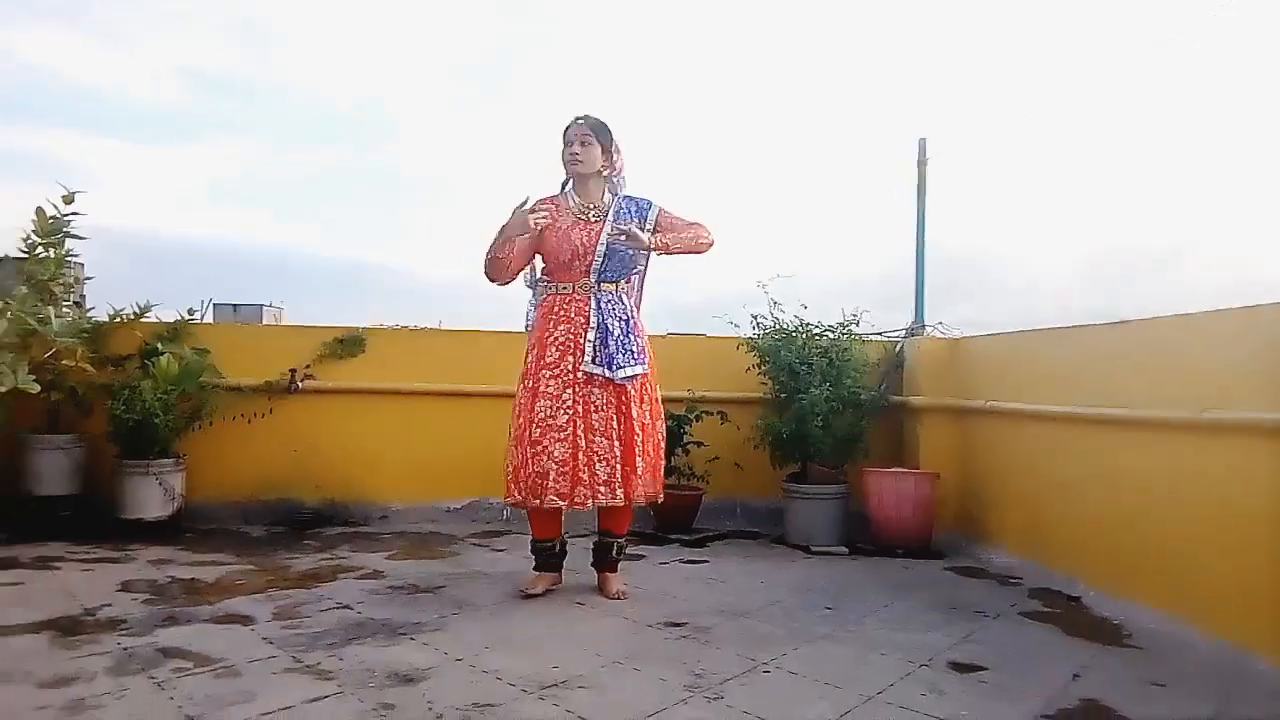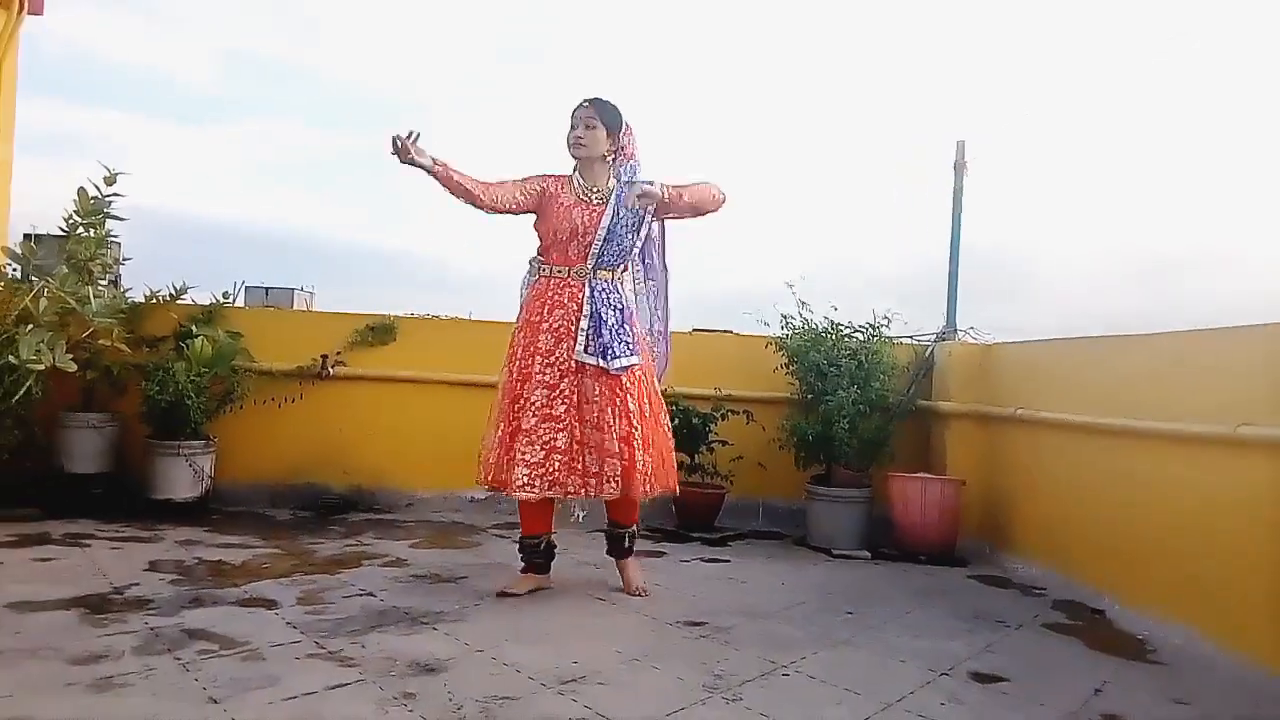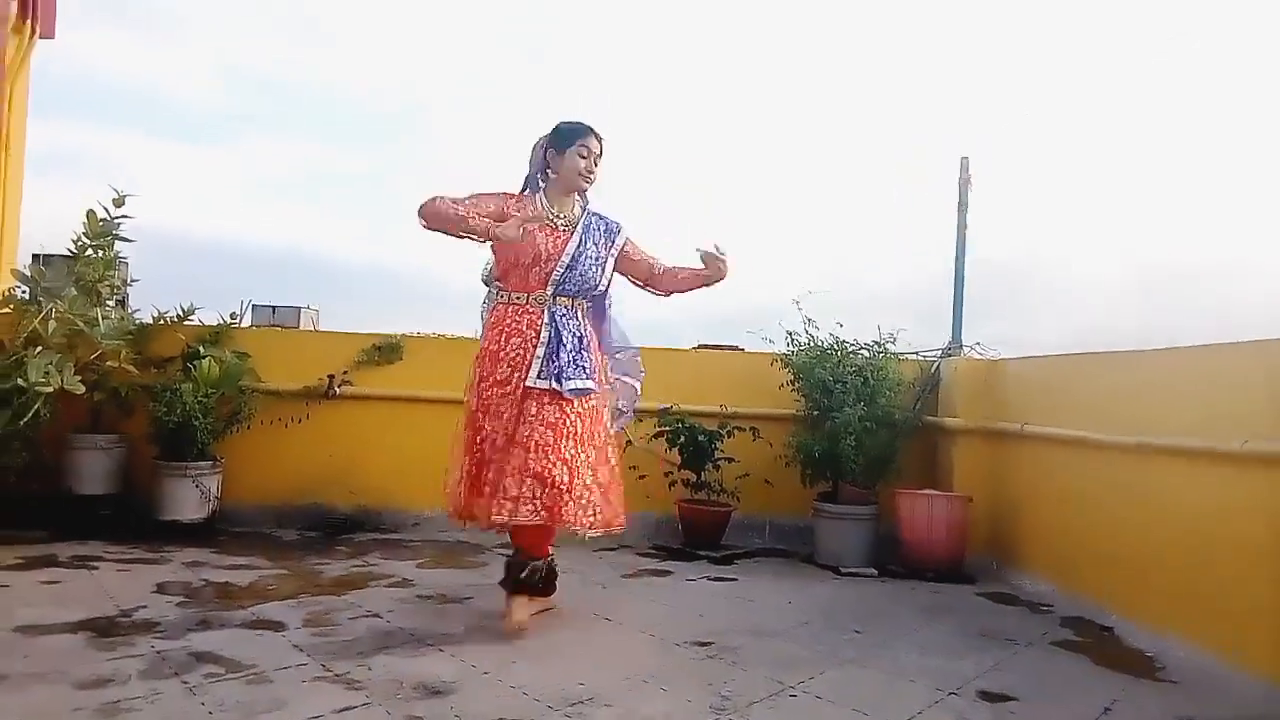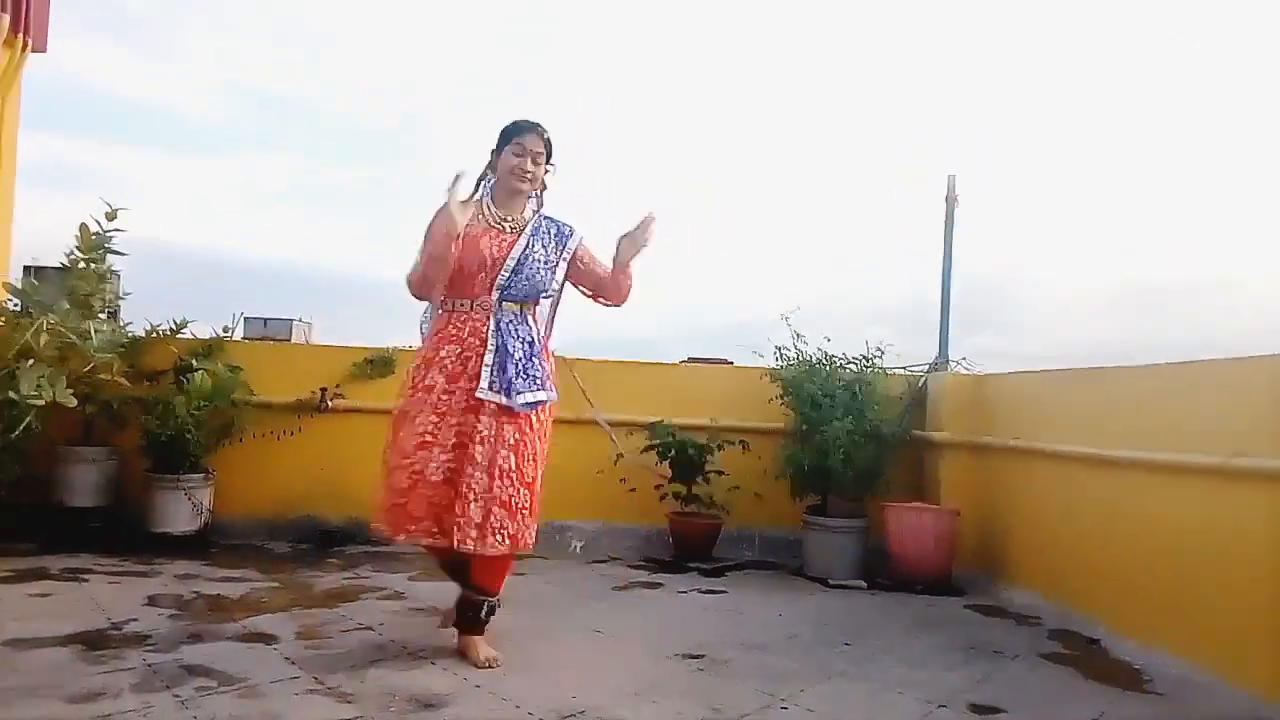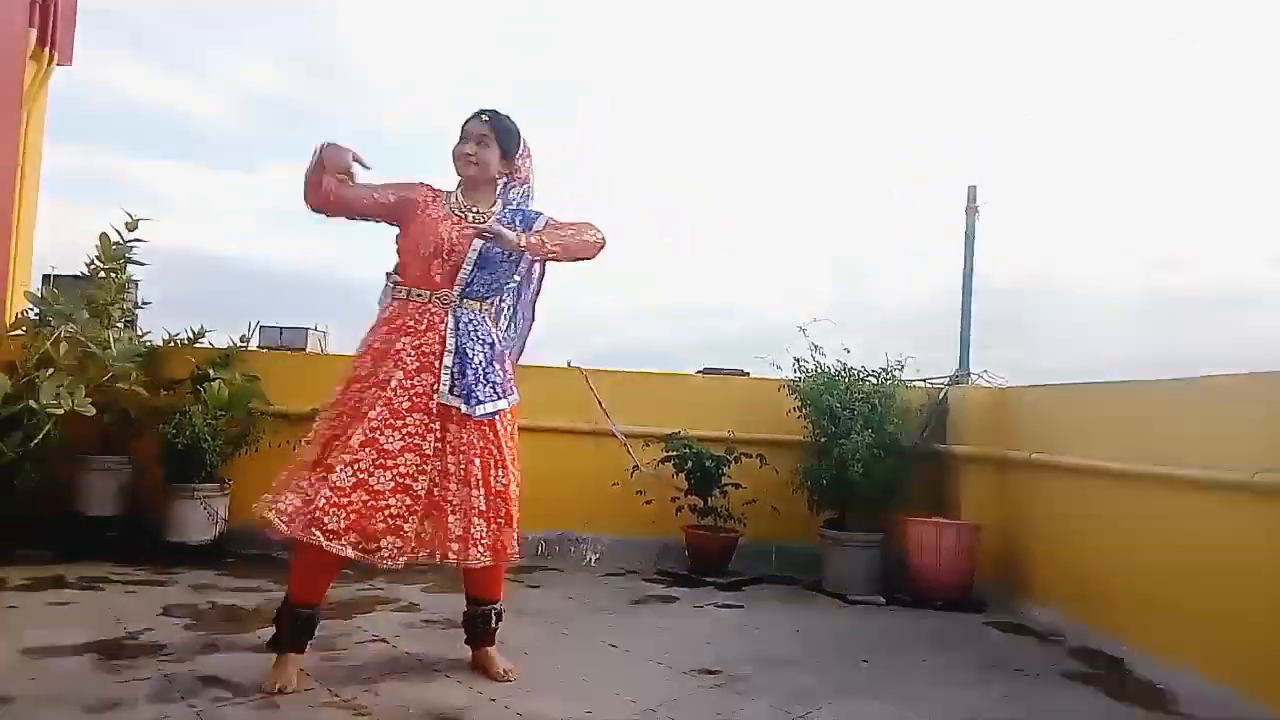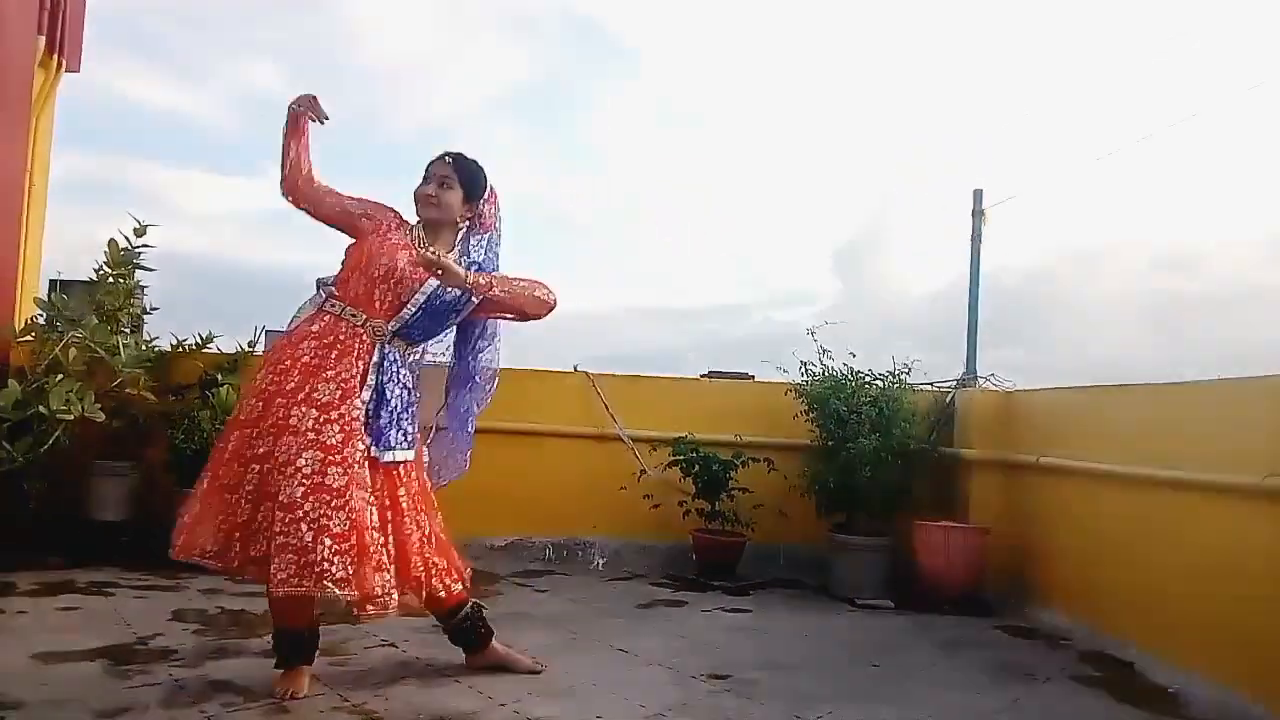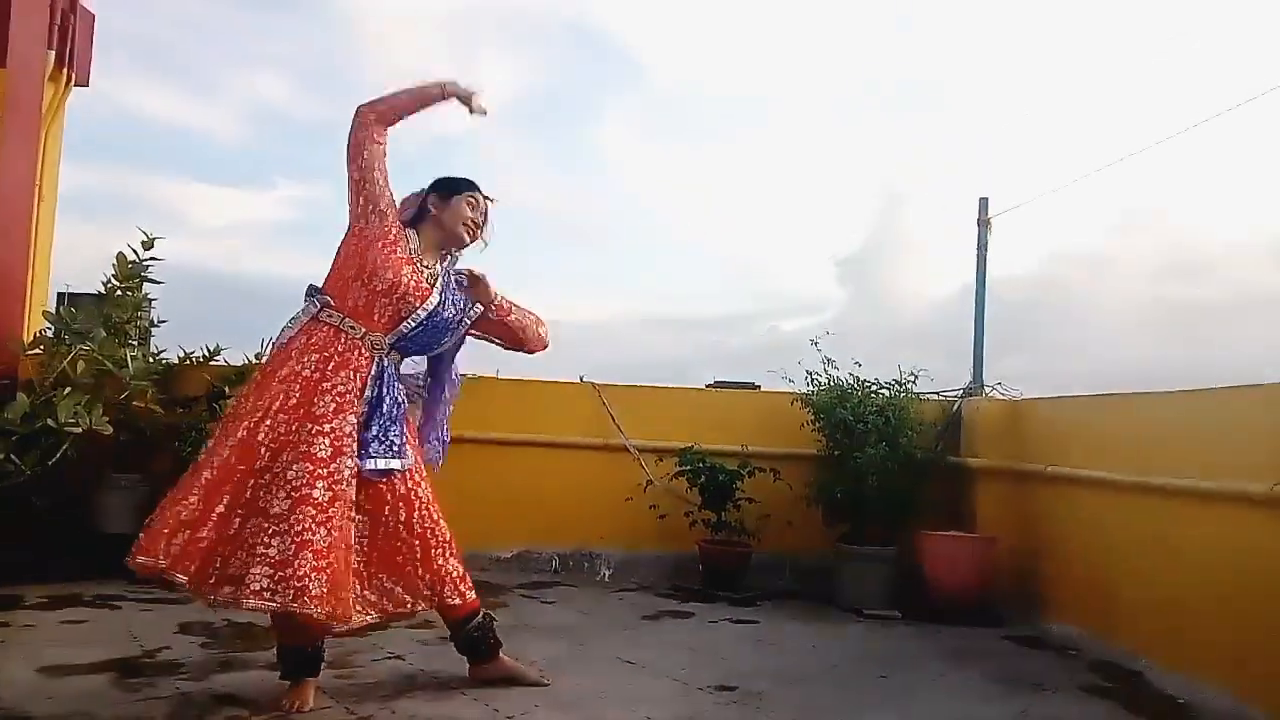
dt=0.3s
person 1, frame 1
left shoulder: (637, 209)
right shoulder: (546, 212)
left elbow: (703, 236)
right elbow: (498, 272)
left wrist: (651, 240)
right wrist: (510, 230)
left hip: (619, 340)
right hip: (558, 340)
left knee: (621, 451)
right knee: (546, 448)
left ankle: (608, 565)
right ankle: (548, 563)
person 1, frame 2
left shoulder: (642, 195)
right shoulder: (547, 189)
left elbow: (713, 197)
right elbow: (484, 194)
left wrist: (662, 195)
right wrist: (429, 165)
left hip: (611, 328)
right hip: (547, 326)
left knee: (620, 441)
right knee: (535, 440)
left ankle: (624, 551)
right ankle: (536, 563)
person 1, frame 3
left shoulder: (604, 232)
right shoulder: (502, 207)
left elbow: (660, 278)
right elbow: (432, 213)
left wrist: (710, 272)
right wrist: (490, 229)
left hip: (570, 359)
right hip: (506, 353)
left knee: (550, 470)
right knee: (511, 472)
left ankle: (521, 585)
right ankle: (536, 585)
person 1, frame 4
left shoulder: (557, 236)
right shoulder: (457, 216)
left elbow: (611, 293)
right elbow: (424, 288)
left wrist: (626, 254)
right wrist: (450, 226)
left hip: (520, 371)
right hip: (452, 361)
left knee: (504, 496)
right knee: (427, 483)
left ankle: (473, 625)
right ankle: (469, 585)
person 1, frame 5
left shoulder: (525, 227)
right shoulder: (419, 202)
left elbow: (592, 239)
right elbow: (324, 199)
left wrist: (517, 242)
right wrist: (326, 164)
left hip: (471, 370)
right hip: (400, 356)
left knee: (484, 499)
right knee: (345, 487)
left ankle: (483, 641)
right ankle: (291, 641)
person 1, frame 6
left shoulder: (474, 283)
right shoulder: (381, 224)
left elbow: (543, 300)
right elbow: (300, 189)
left wrist: (466, 280)
right wrist: (294, 126)
left hip: (378, 392)
right hip: (310, 371)
left knee: (404, 519)
right knee: (295, 513)
left ankle: (478, 643)
right ankle: (296, 657)
person 1, frame 7
left shoulder: (461, 296)
right shoulder: (379, 224)
left elbow: (533, 339)
right elbow: (367, 127)
left wrist: (491, 299)
right wrist: (445, 91)
left hip: (373, 402)
right hip: (304, 380)
left knee: (413, 527)
right knee: (289, 526)
left ankle: (484, 652)
